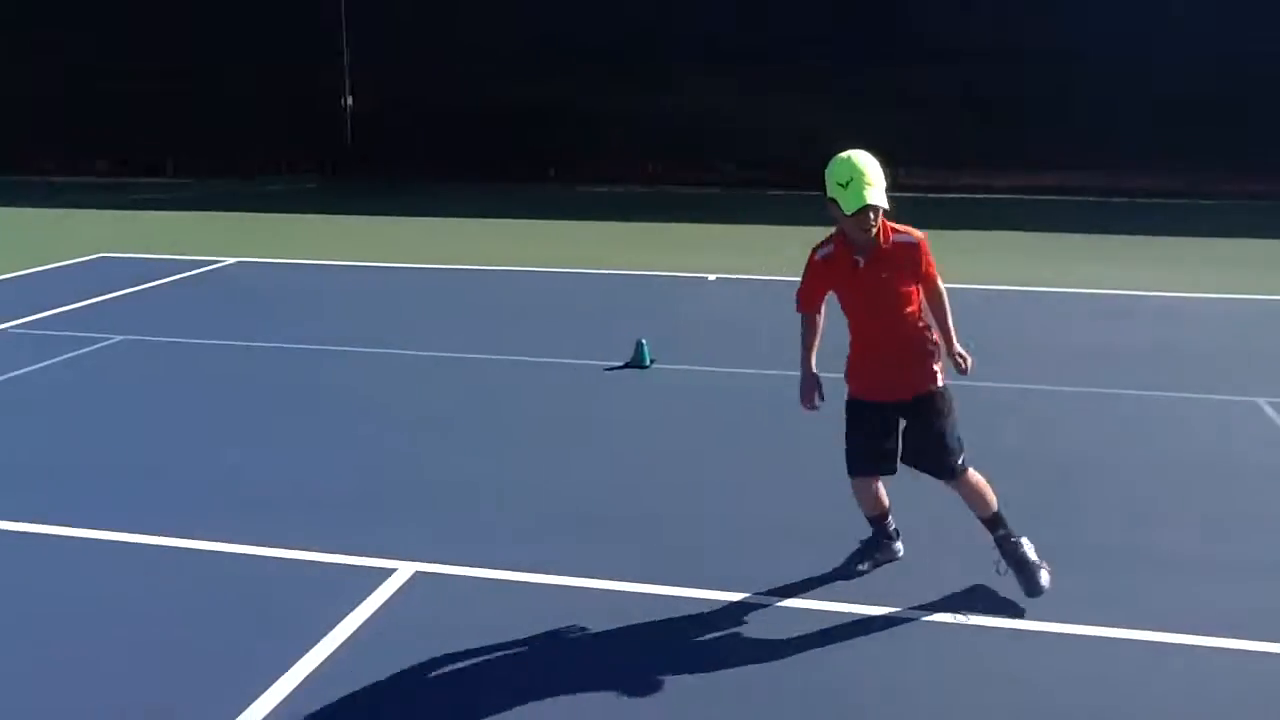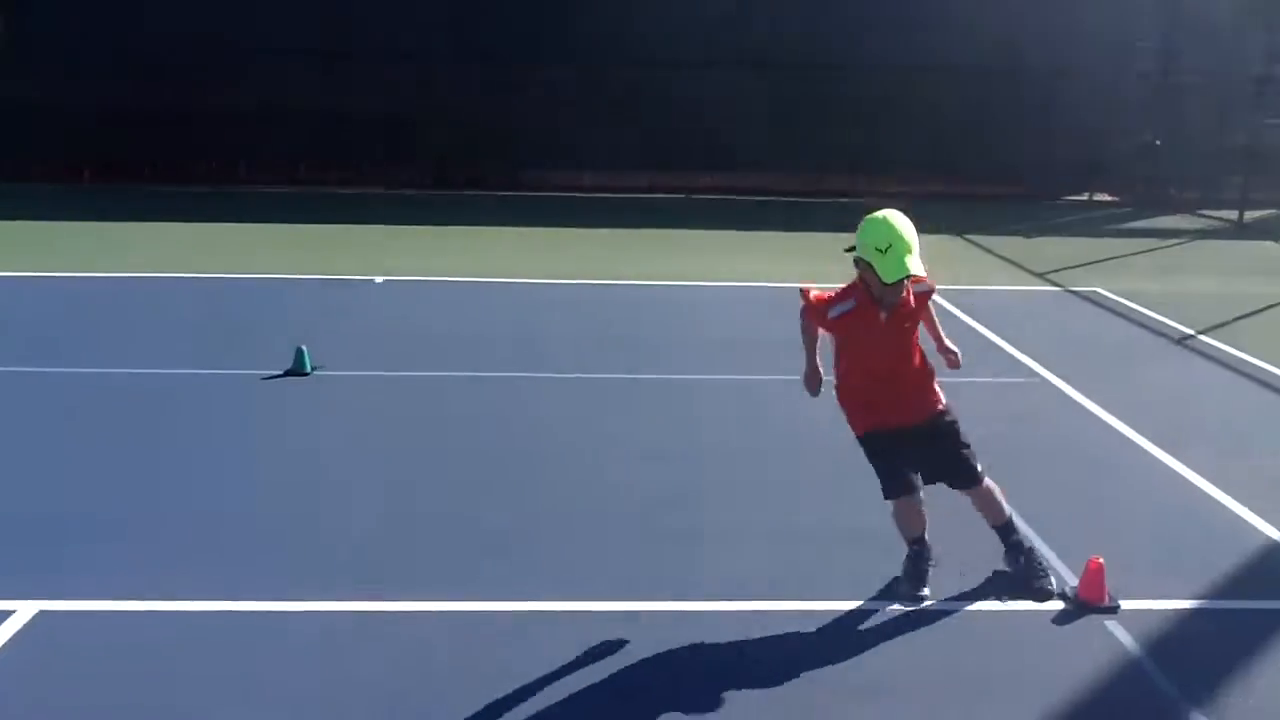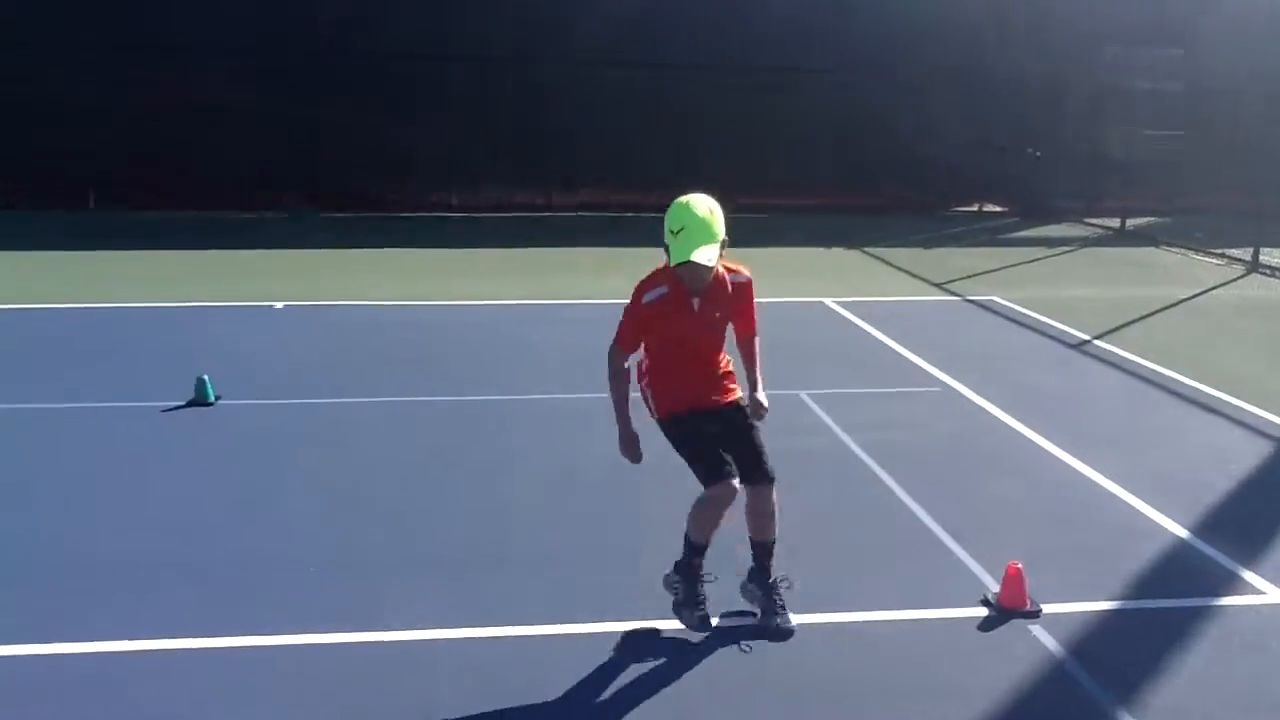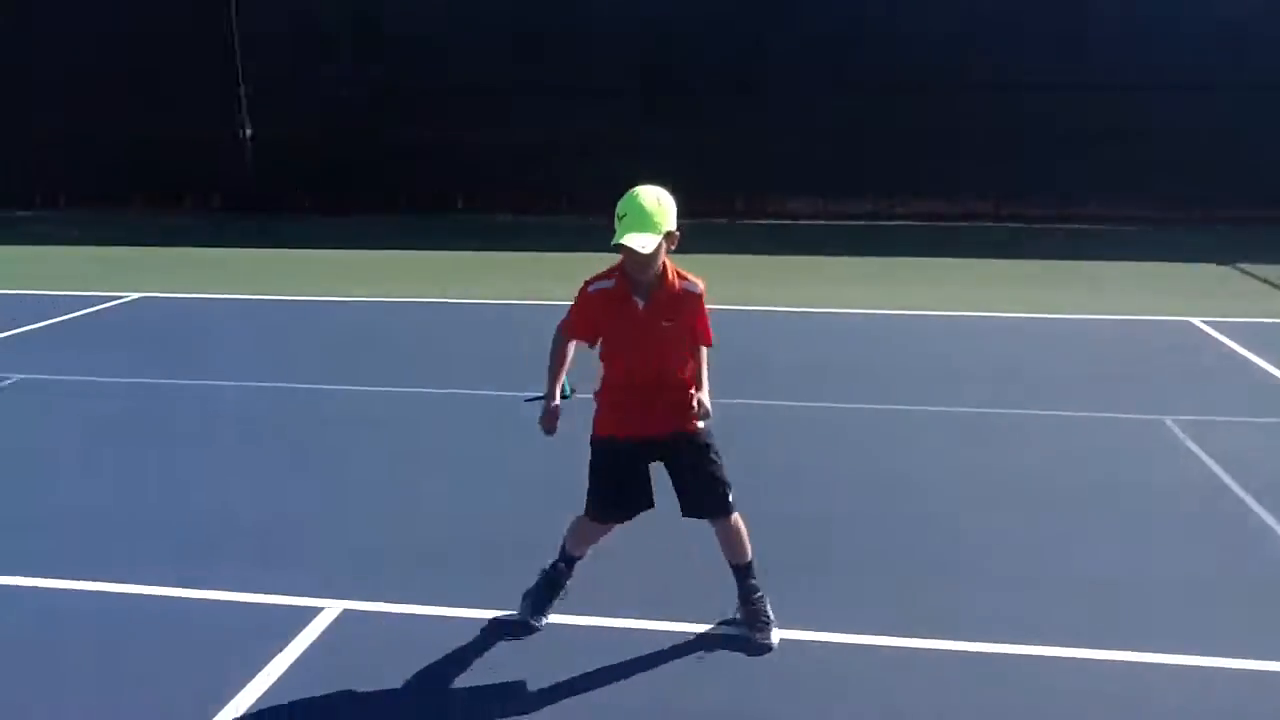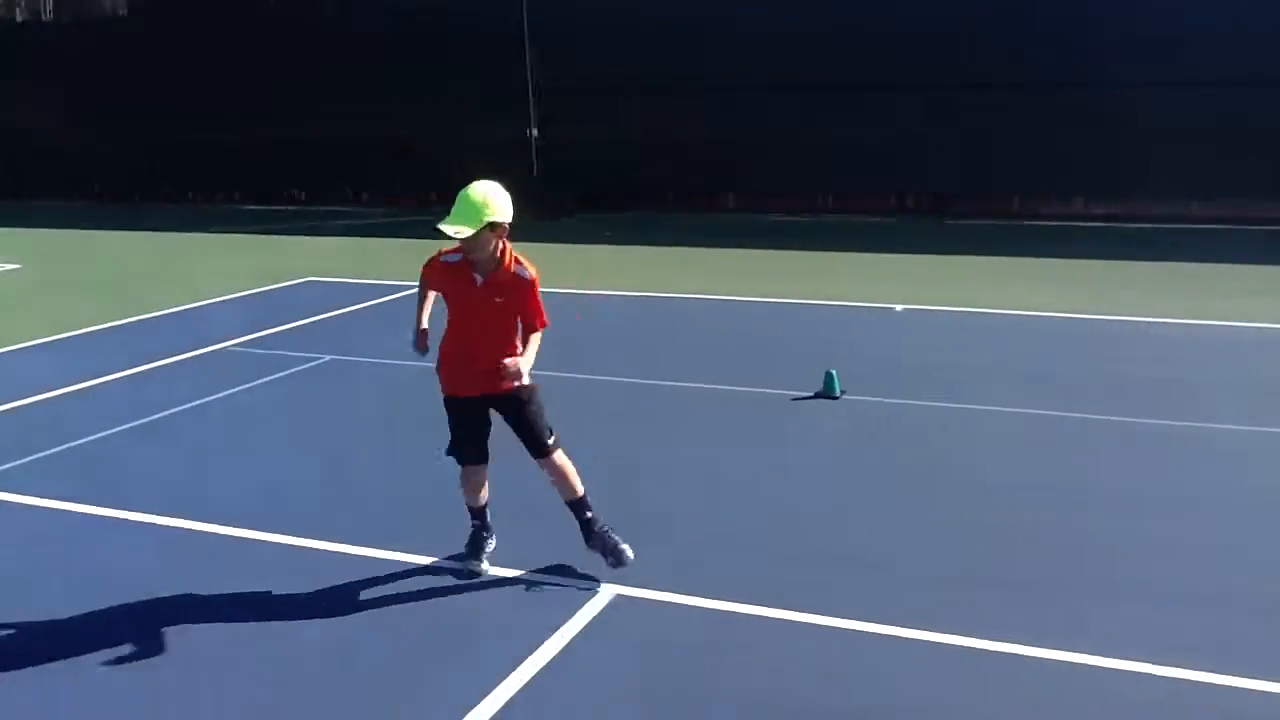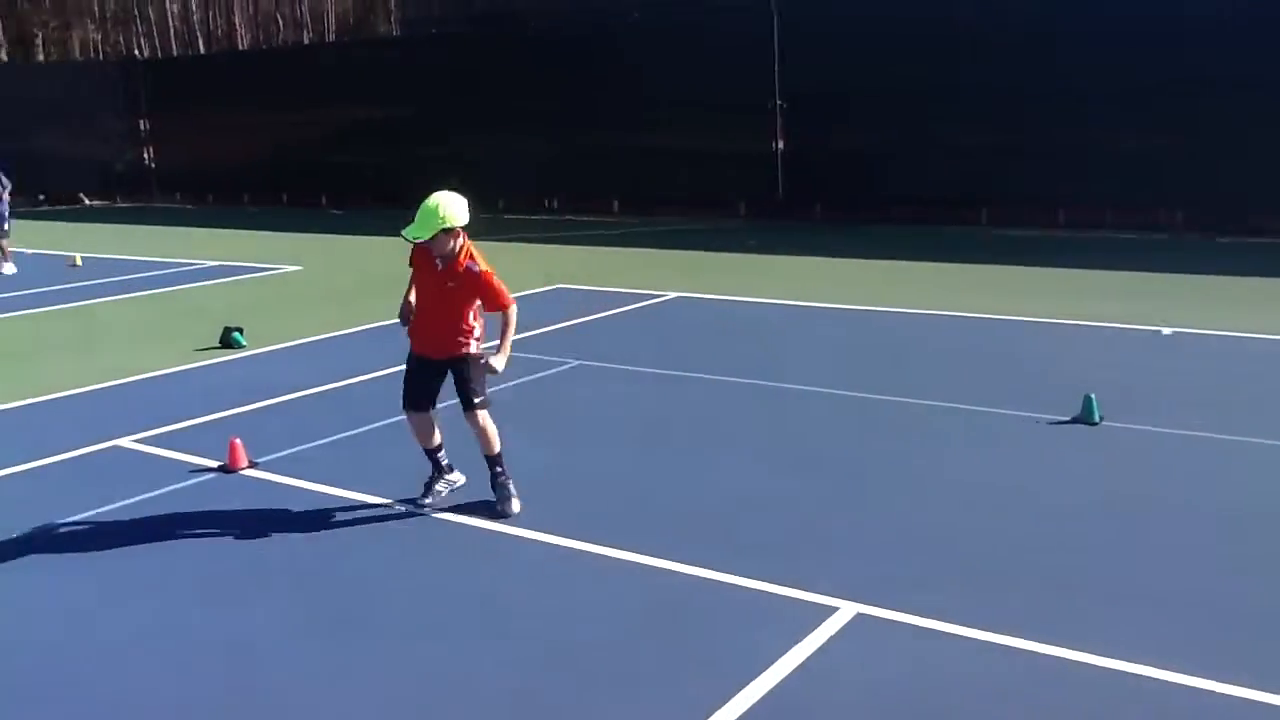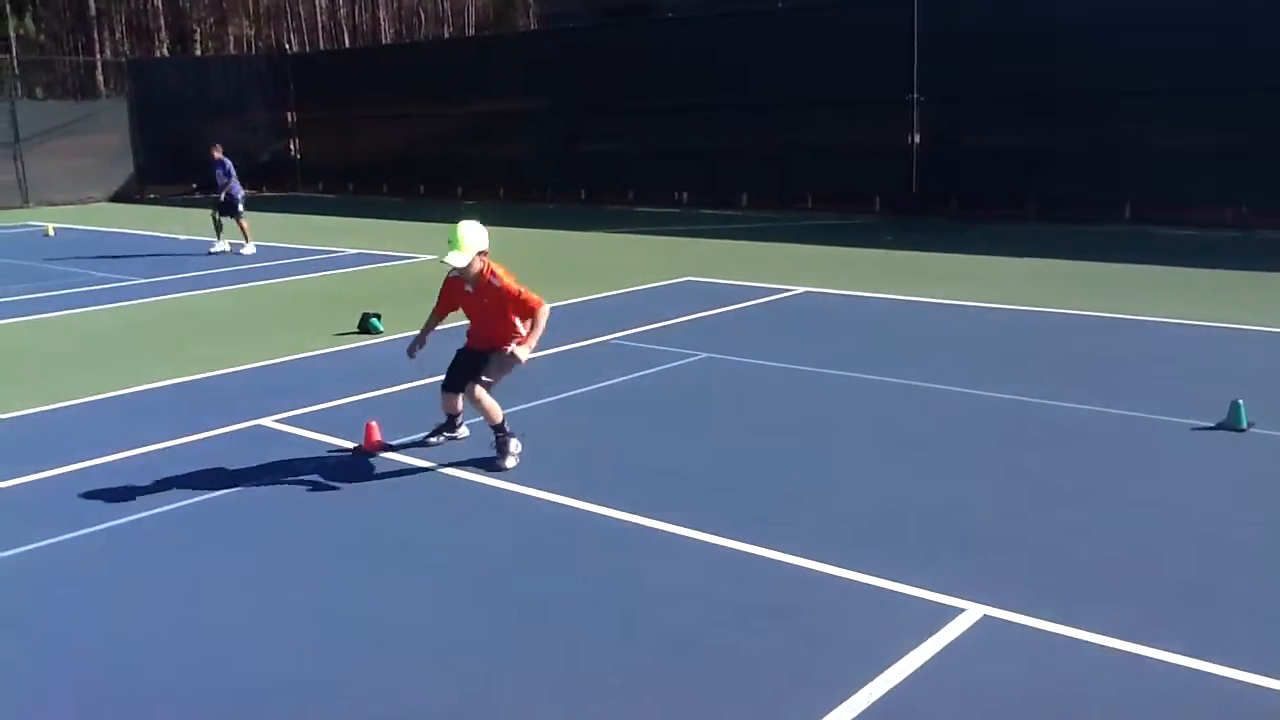
dt=0.5s
person 1, frame 1
left shoulder: (908, 244)
right shoulder: (823, 259)
left elbow: (932, 288)
right elbow: (811, 310)
left wrist: (950, 342)
right wrist: (809, 370)
left hip: (919, 376)
right hip: (867, 381)
left knee: (953, 471)
right knee: (861, 475)
left ankle: (1008, 542)
right ankle: (884, 539)
person 1, frame 2
left shoulder: (918, 286)
right shoulder: (841, 310)
right elbow: (807, 309)
left wrist: (941, 342)
right wrist: (811, 367)
left hip: (924, 403)
right hip: (874, 417)
left knee: (974, 482)
right knee: (906, 495)
left ankle: (1016, 547)
right ankle: (919, 556)
person 1, frame 3
left shoulder: (739, 283)
right shoulder: (651, 297)
right elbow: (618, 358)
left wrist: (755, 386)
right wrist: (623, 426)
left hip: (723, 391)
right hip: (674, 401)
left knee: (762, 485)
right knee: (724, 486)
left ankle: (763, 578)
right ankle: (687, 576)
person 1, frame 4
left shoulder: (687, 293)
right shoulder: (598, 291)
right elbow: (567, 335)
left wrist: (702, 391)
right wrist: (552, 395)
left hip: (678, 418)
right hip: (618, 420)
left knee: (721, 510)
right knee: (601, 517)
left ankle: (750, 592)
right ankle: (556, 576)
person 1, frame 5
left shoulder: (522, 276)
right shoulder: (446, 262)
left elbow: (535, 329)
right elbow: (427, 282)
left wrist: (525, 361)
right wrist: (422, 325)
left hip: (508, 377)
right hip: (461, 380)
left knee: (549, 454)
right knee: (472, 467)
left ankle: (590, 527)
right ankle: (481, 530)
person 1, frame 6
left shoulder: (477, 271)
right shoulder: (422, 250)
left elbow: (508, 308)
left wrist: (503, 352)
right wrist: (409, 302)
left hip: (462, 345)
right hip: (423, 345)
left knee: (476, 412)
right knee: (416, 413)
left ankle: (500, 477)
right ankle: (444, 470)
person 1, frame 7
left shoulder: (503, 285)
right shoulder: (454, 280)
left elbow: (542, 309)
right elbow: (441, 309)
left wrist: (528, 345)
right wrist: (422, 336)
left hip: (508, 345)
right hip: (479, 341)
left knee: (477, 391)
right knee: (449, 391)
left ankle: (506, 440)
right ankle: (454, 426)
